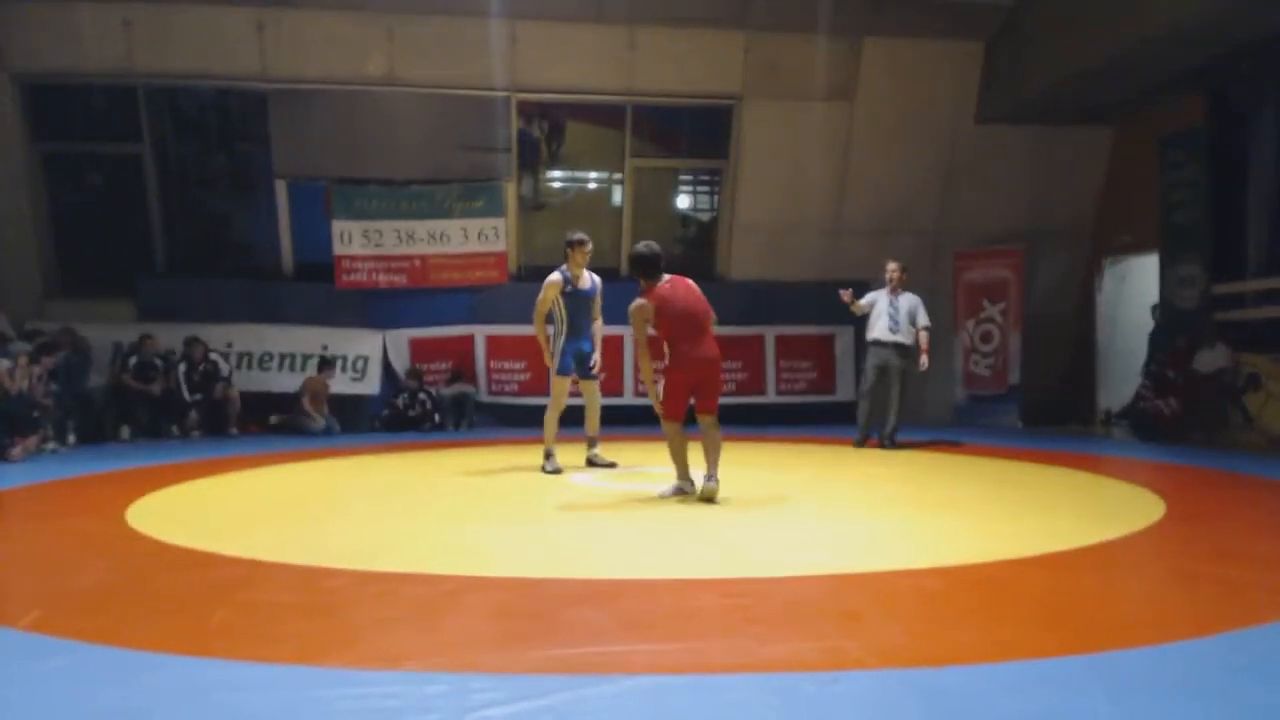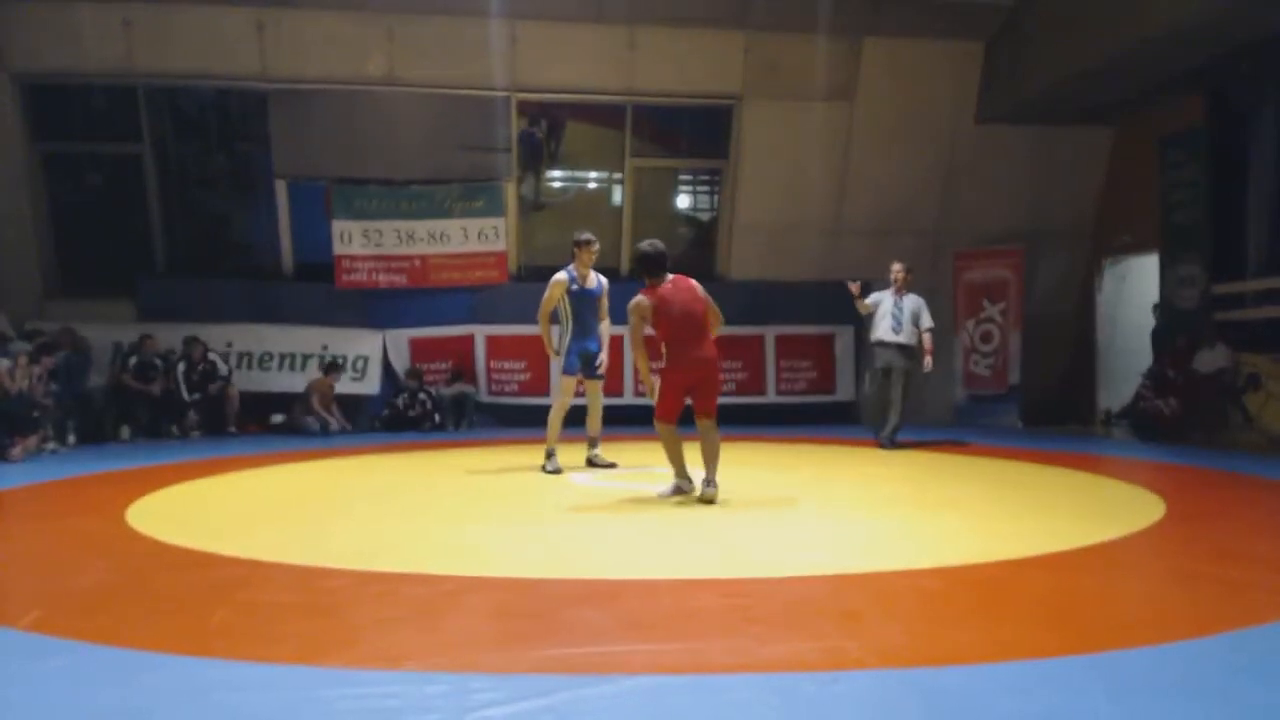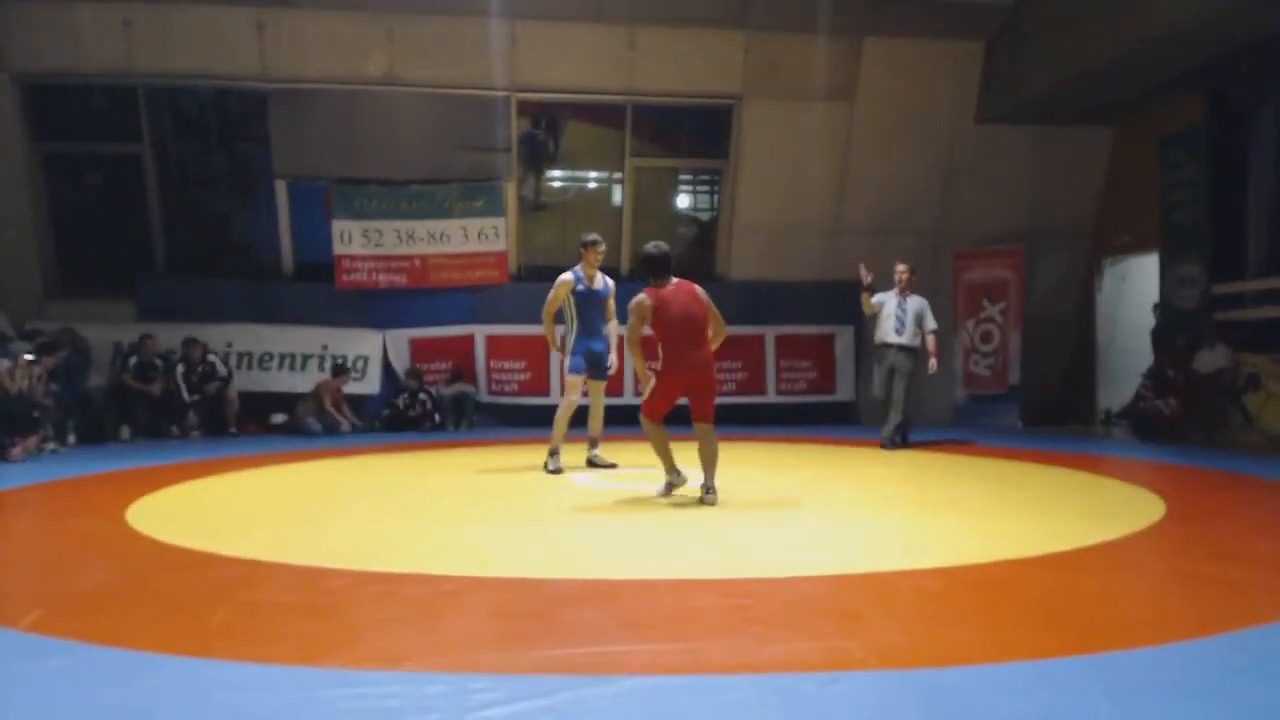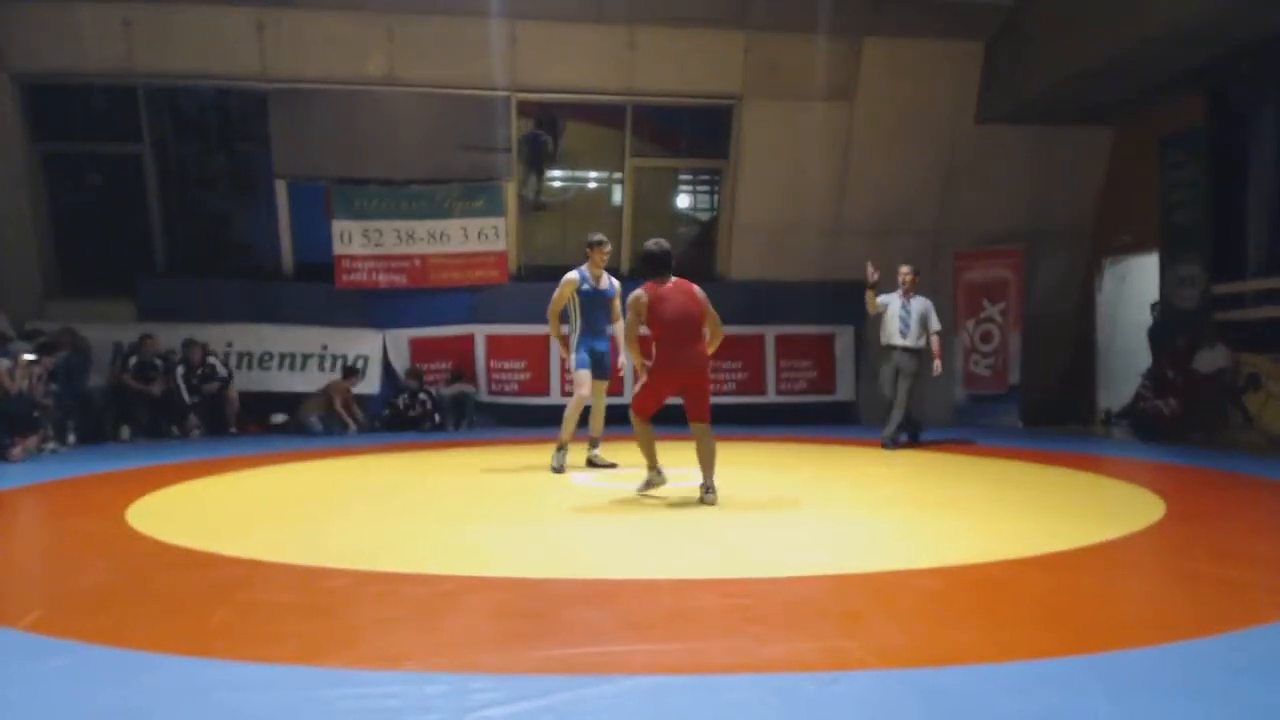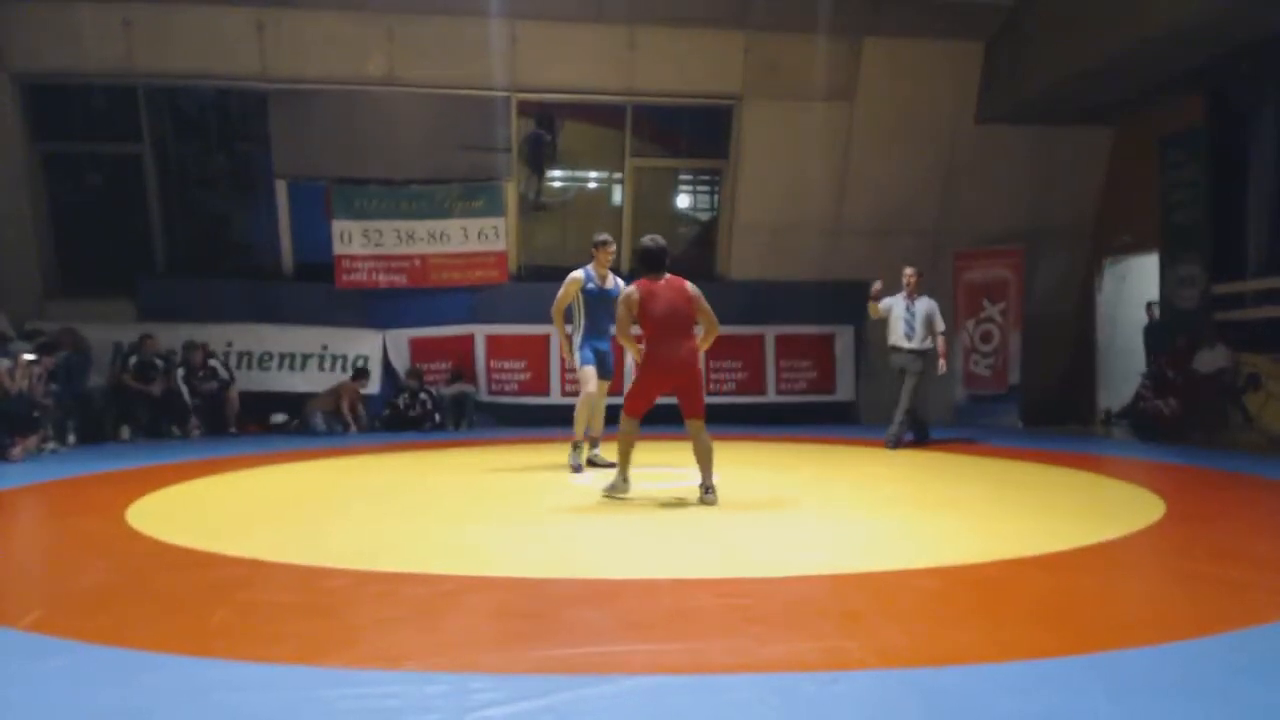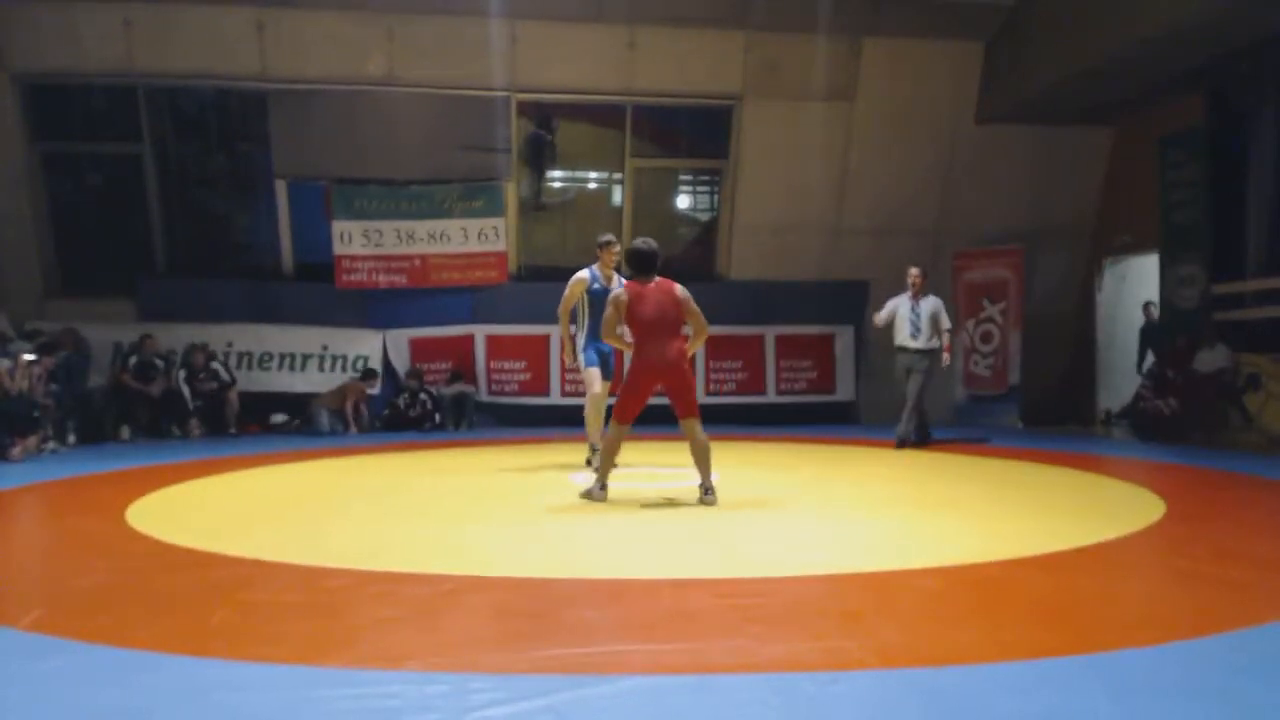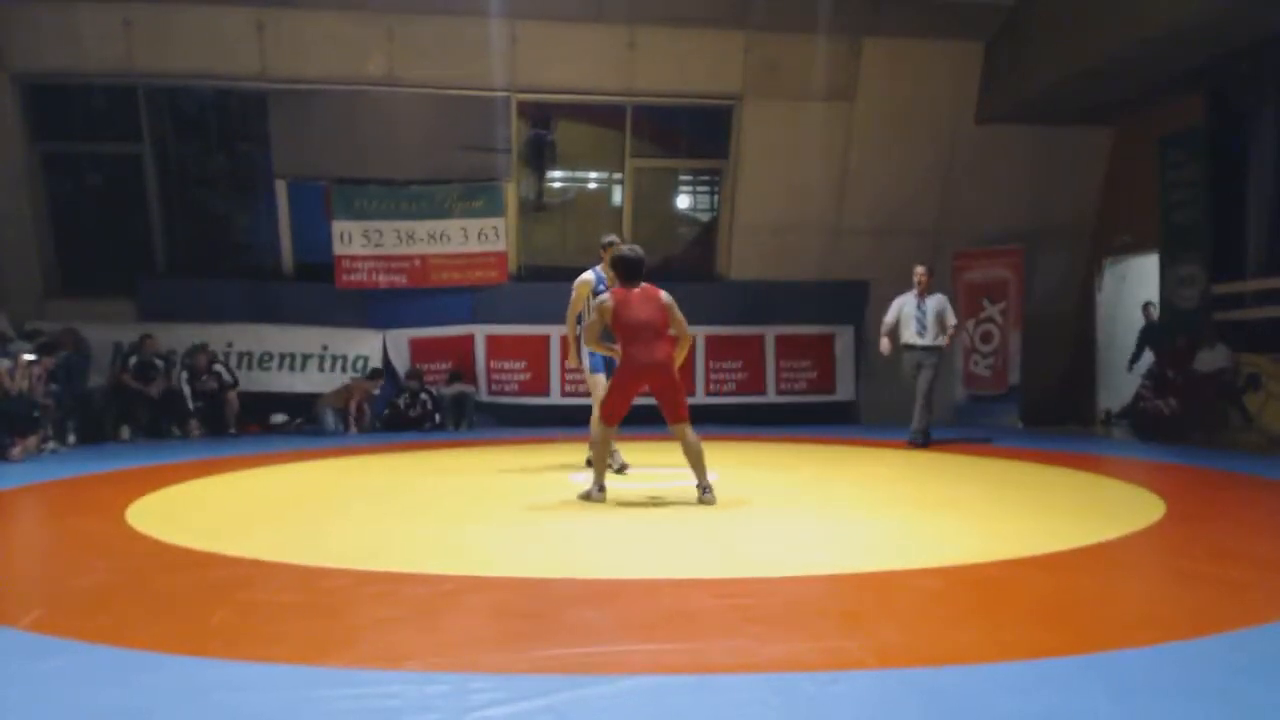
dt=0.1s
person 1, frame 1
left shoulder: (640, 305)
right shoulder: (689, 284)
left elbow: (642, 350)
right elbow: (711, 319)
left wrist: (650, 386)
left hip: (680, 363)
right hip: (710, 358)
left knee: (672, 421)
right knee: (708, 419)
left ankle: (684, 481)
right ankle: (711, 478)
person 1, frame 2
left shoulder: (640, 302)
right shoulder: (692, 285)
left elbow: (638, 346)
right elbow: (717, 321)
left wrist: (646, 379)
left hip: (677, 365)
right hip: (708, 360)
left knee: (664, 422)
right knee: (707, 422)
left ankle: (682, 479)
right ankle: (710, 482)
person 1, frame 3
left shoulder: (641, 301)
right shoulder: (696, 290)
left elbow: (633, 344)
right elbow: (720, 329)
left wrist: (641, 372)
left hip: (672, 368)
right hip: (703, 366)
left knee: (649, 417)
right knee: (704, 426)
left ankle: (673, 474)
right ankle: (709, 487)
person 1, frame 4
left shoulder: (639, 297)
right shoulder: (694, 290)
left elbow: (631, 339)
right elbow: (717, 331)
left wrist: (640, 364)
left hip: (664, 367)
right hip: (697, 366)
left knee: (638, 413)
right knee: (701, 426)
left ankle: (654, 472)
right ankle: (708, 487)
person 1, frame 5
left shoulder: (632, 293)
right shoulder: (688, 288)
left elbow: (622, 334)
right elbow: (713, 328)
left wrist: (636, 349)
left hip: (655, 363)
right hip: (687, 362)
left knee: (629, 416)
right knee: (697, 425)
left ankle: (621, 478)
right ankle: (708, 487)
person 1, frame 6
left shoulder: (620, 295)
right shoulder: (678, 290)
left elbow: (607, 334)
right elbow: (702, 329)
left hip: (644, 365)
right hip: (676, 363)
left knee: (619, 422)
right knee: (692, 424)
left ankle: (600, 485)
right ankle: (707, 487)
person 1, frame 7
left shoulder: (606, 300)
right shoulder: (662, 296)
left elbow: (590, 340)
right elbow: (686, 336)
right wrist: (672, 364)
left hip: (631, 366)
right hip: (662, 365)
left knee: (605, 423)
right knee: (681, 425)
left ankle: (597, 486)
right ankle: (704, 487)
person 2, frame 1
left shoulder: (595, 281)
right shoulder: (556, 280)
left elbow: (597, 318)
right elbow: (538, 315)
left wrist: (597, 349)
right wrist: (546, 349)
left hip: (587, 345)
right hip: (566, 345)
left knee: (594, 400)
right knee: (558, 401)
left ankle: (593, 453)
right ankle: (549, 455)
person 2, frame 2
left shoulder: (601, 282)
right shoulder: (562, 279)
left elbow: (604, 318)
right elbow: (543, 314)
left wrist: (604, 350)
right wrist: (549, 346)
left hip: (593, 345)
right hip: (571, 344)
left knee: (596, 401)
right knee: (563, 400)
left ankle: (593, 453)
right ankle: (550, 455)
person 2, frame 3
left shoulder: (608, 284)
right shoulder: (567, 280)
left elbow: (611, 319)
right elbow: (547, 313)
left wrist: (613, 351)
right wrist: (554, 345)
left hip: (600, 345)
right hip: (577, 345)
left knee: (598, 400)
right knee: (572, 398)
left ankle: (593, 453)
right ankle: (553, 454)
person 2, frame 4
left shoulder: (614, 284)
right shoulder: (573, 278)
left elbow: (617, 319)
right elbow: (553, 311)
left wrist: (621, 352)
right wrist: (560, 341)
left hip: (602, 345)
right hip: (581, 344)
left knee: (599, 401)
right knee: (582, 394)
left ankle: (594, 453)
right ankle: (561, 448)
person 2, frame 5
left shoulder: (618, 284)
right shoulder: (578, 278)
right elbow: (557, 310)
right wrist: (564, 342)
left hip: (605, 344)
right hip: (584, 342)
left knee: (601, 399)
right knee: (589, 391)
left ankle: (594, 452)
right ankle: (577, 446)
person 2, frame 6
left shoulder: (622, 285)
right shoulder: (583, 278)
right elbow: (563, 310)
right wrist: (567, 344)
left hip: (608, 345)
right hip: (587, 343)
left knee: (602, 400)
right knee: (594, 392)
left ankle: (594, 454)
right ankle: (594, 449)
person 2, frame 7
right shoulder: (588, 279)
right elbow: (571, 314)
right wrist: (573, 346)
right hip: (590, 345)
left knee: (603, 398)
right knee: (601, 396)
left ankle: (595, 454)
right ankle: (611, 453)
person 3, frame 1
left shoulder: (913, 300)
right shoulder: (875, 296)
left elbow: (922, 328)
right elbow: (859, 309)
left wrist: (924, 352)
right wrist: (851, 301)
left hip: (900, 351)
right hip: (876, 349)
left knee: (894, 397)
right knee: (867, 391)
left ankle: (887, 437)
right ankle: (864, 433)
person 3, frame 2
left shoulder: (917, 302)
right shoulder: (880, 296)
left elbow: (926, 329)
right elbow: (864, 308)
left wrist: (928, 353)
right wrist: (857, 297)
left hip: (903, 352)
right hip: (880, 350)
left knee: (897, 397)
right knee: (876, 394)
left ankle: (888, 437)
right ankle: (880, 431)
person 3, frame 3
left shoulder: (921, 303)
right shoulder: (883, 298)
left elbow: (929, 332)
right elbow: (868, 308)
left wrist: (932, 355)
right wrist: (866, 288)
left hip: (907, 354)
right hip: (884, 352)
left knee: (899, 398)
right knee: (881, 394)
left ankle: (888, 436)
right ankle: (901, 428)
person 3, frame 4
left shoulder: (925, 304)
right shoulder: (887, 299)
left elbow: (934, 333)
right elbow: (872, 308)
left wrist: (937, 357)
right wrist: (871, 286)
left hip: (912, 355)
right hip: (890, 353)
left knee: (903, 398)
right knee: (891, 396)
left ankle: (890, 436)
right ankle: (912, 427)
person 3, frame 5
left shoulder: (929, 304)
right shoulder: (892, 301)
left elbow: (939, 332)
right elbow: (875, 313)
left wrist: (942, 355)
right wrist: (874, 297)
left hip: (918, 356)
right hip: (897, 355)
left knee: (907, 398)
right knee: (907, 398)
left ankle: (894, 436)
right ankle: (920, 432)
person 3, frame 6
left shoulder: (935, 303)
right shoulder: (897, 302)
left elbow: (945, 329)
right elbow: (882, 318)
left wrist: (946, 350)
right wrist: (878, 320)
left hip: (924, 355)
right hip: (904, 355)
left knee: (914, 395)
right knee: (913, 398)
left ankle: (903, 434)
right ankle: (922, 433)
person 3, frame 7
left shoulder: (940, 300)
right shoulder: (902, 301)
left elbow: (952, 324)
right elbow: (888, 322)
left wrist: (948, 336)
right wrist: (885, 337)
left hip: (931, 353)
right hip: (910, 352)
left knee: (924, 392)
right knee: (918, 394)
left ankle: (918, 433)
right ankle: (921, 434)
